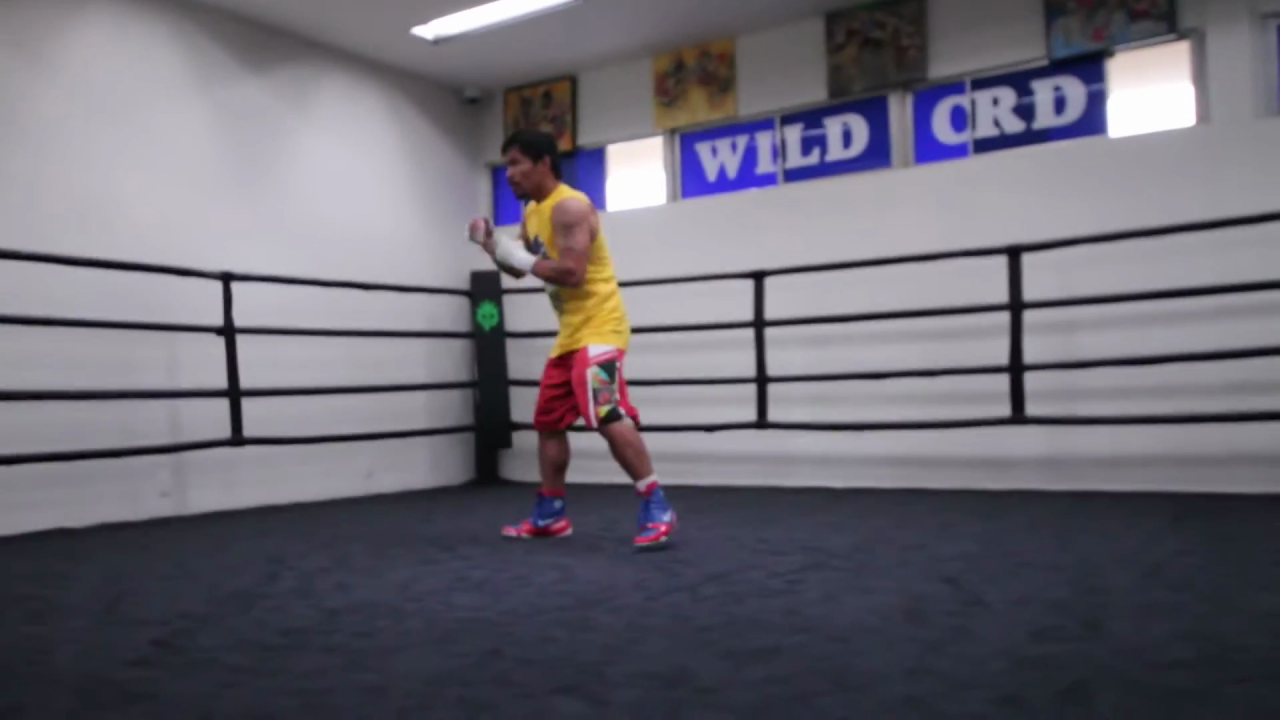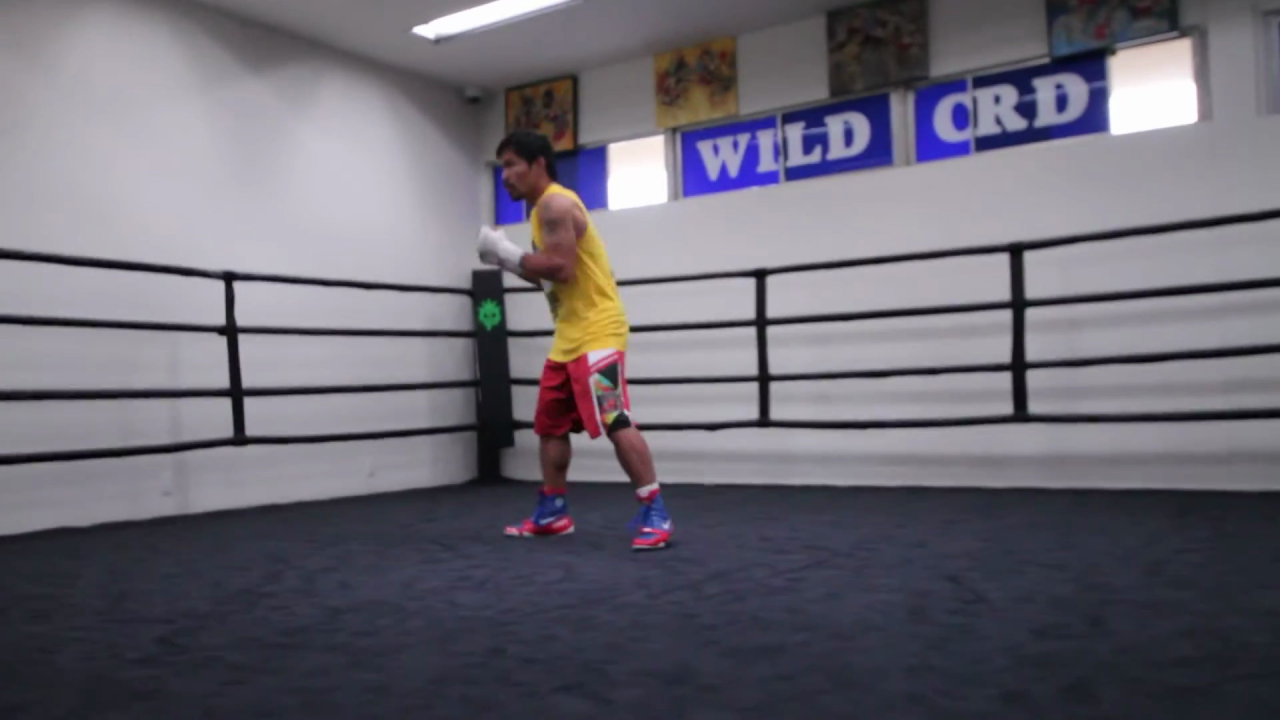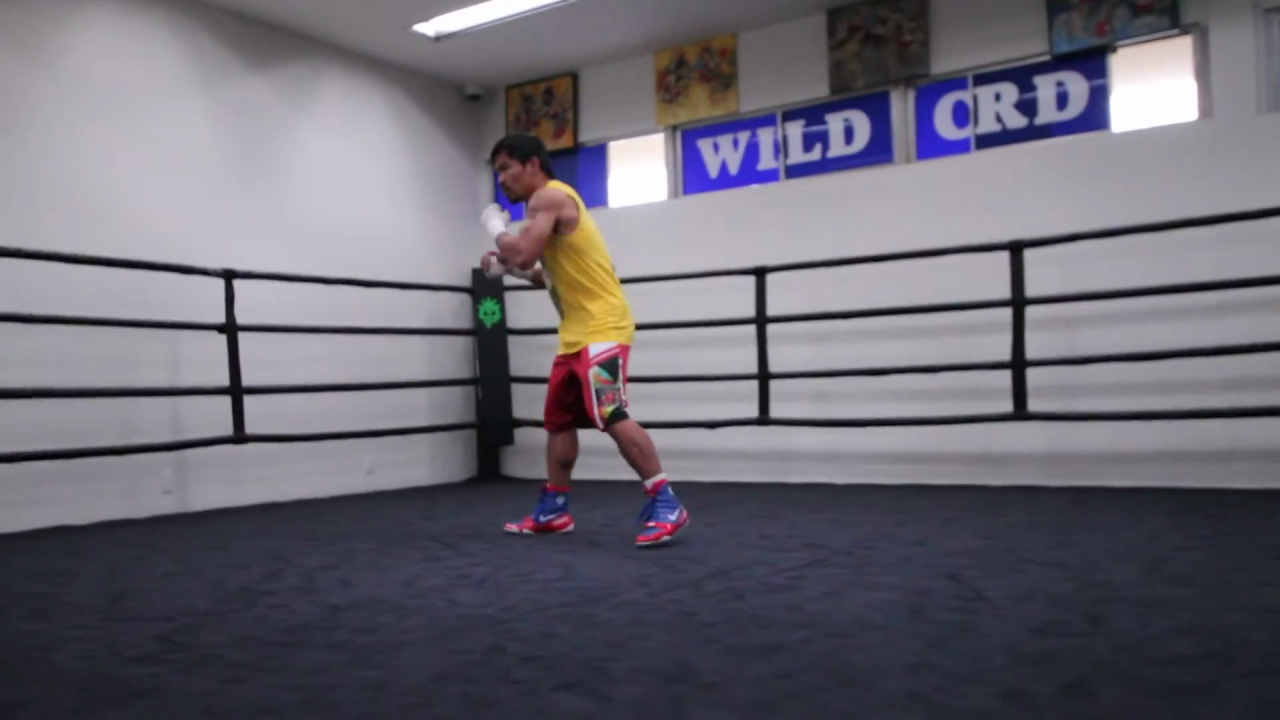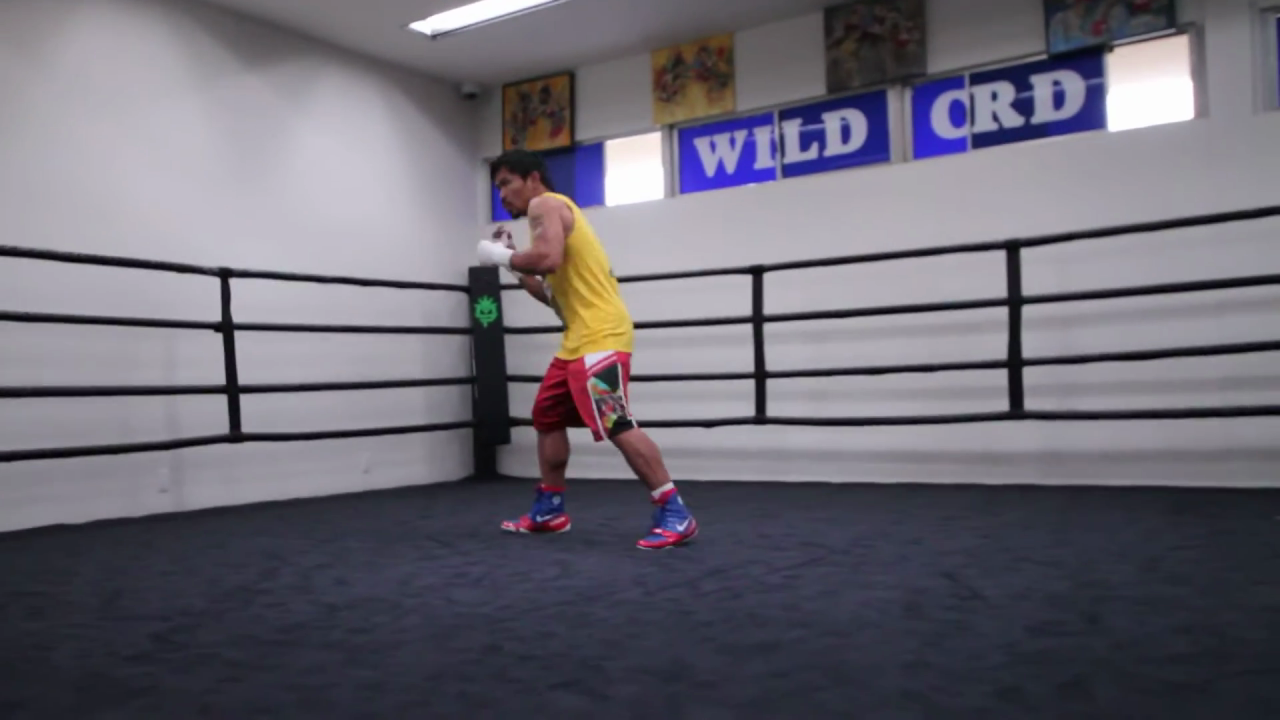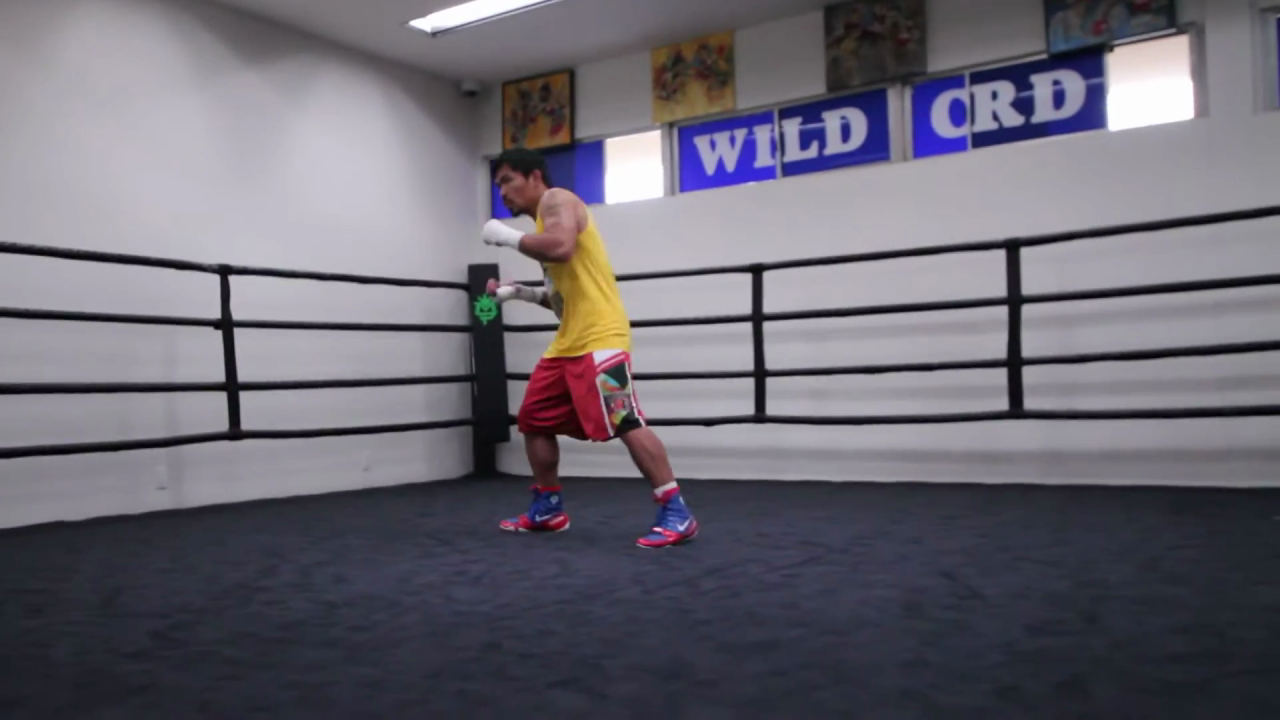
dt=0.1s
person 1, frame 1
left shoulder: (570, 206)
right shoulder: (532, 211)
left elbow: (571, 273)
right elbow: (524, 267)
left wrist: (520, 257)
right wrist: (490, 245)
left hip: (599, 328)
right hip: (570, 334)
left knee: (609, 417)
right knee: (548, 423)
left ankle: (656, 507)
right ankle: (550, 514)
person 1, frame 2
left shoulder: (557, 205)
right shoulder: (542, 209)
left elbow: (556, 267)
right elbow: (540, 275)
left wrist: (503, 247)
right wrist: (504, 257)
left hip: (597, 333)
right hip: (569, 338)
left knee: (614, 422)
right knee: (549, 424)
left ankle: (656, 513)
right ankle: (551, 512)
person 1, frame 3
left shoulder: (549, 197)
right shoulder: (543, 205)
left elbow: (521, 251)
left wrist: (495, 227)
right wrist: (507, 267)
left hip: (600, 326)
right hip: (577, 332)
left knee: (613, 416)
right knee: (558, 420)
left ankle: (665, 505)
right ankle: (553, 509)
person 1, frame 4
left shoulder: (547, 205)
right shoulder: (548, 218)
left elbow: (546, 258)
left wrist: (498, 255)
right wrist: (518, 273)
left hip: (599, 336)
right hip: (576, 340)
left knee: (618, 425)
right knee: (547, 418)
left ankle: (675, 514)
right ankle: (549, 510)
person 1, frame 5
left shoulder: (558, 200)
right shoulder: (548, 220)
left elbow: (559, 247)
left wrist: (507, 236)
right wrist: (519, 292)
left hip: (600, 336)
right hip: (569, 341)
left knee: (625, 423)
right knee: (533, 421)
left ankle: (677, 514)
right ankle: (547, 509)
